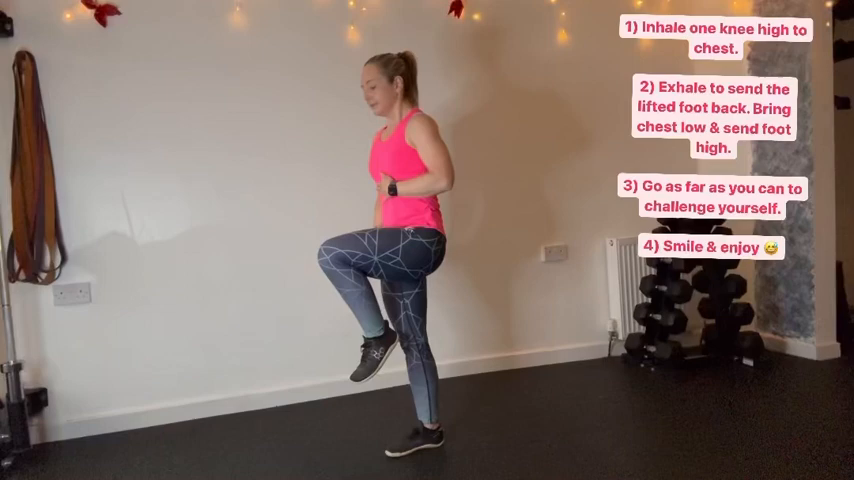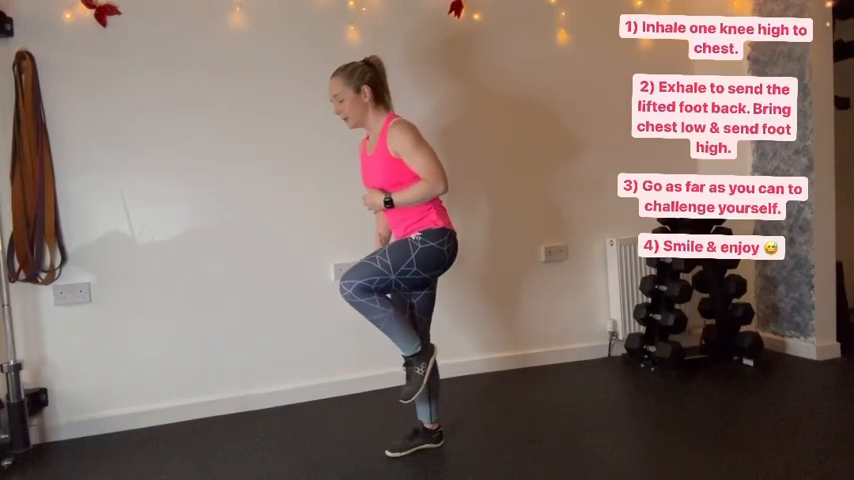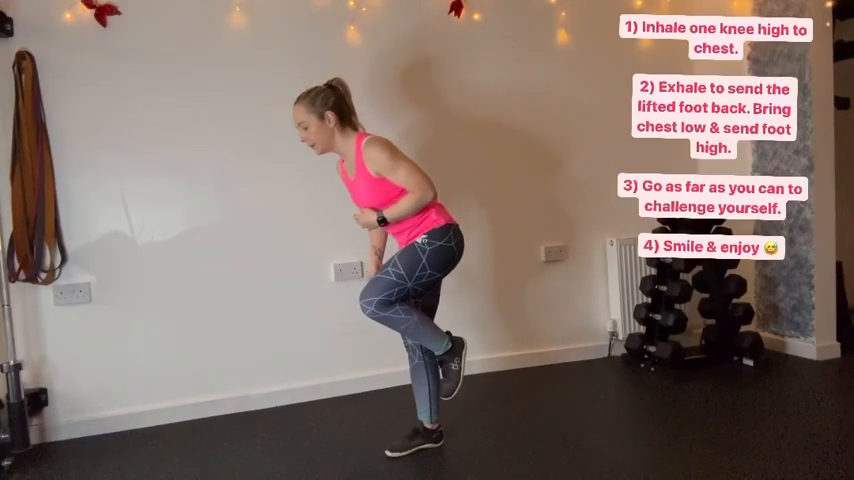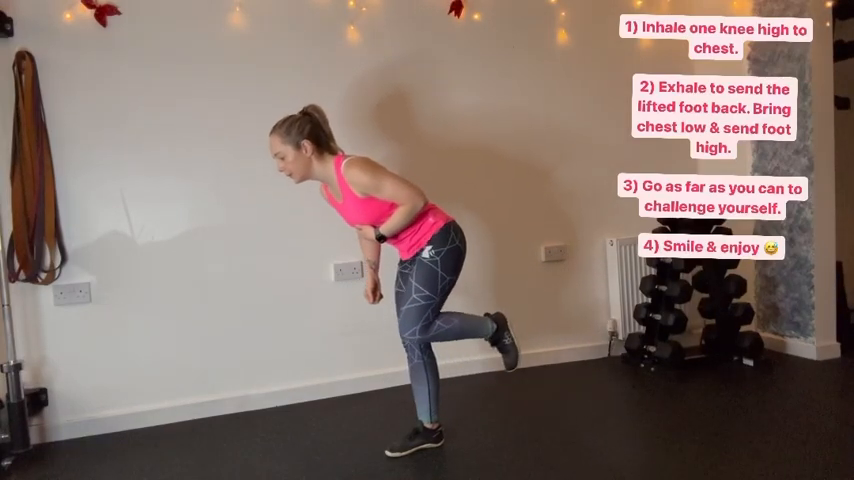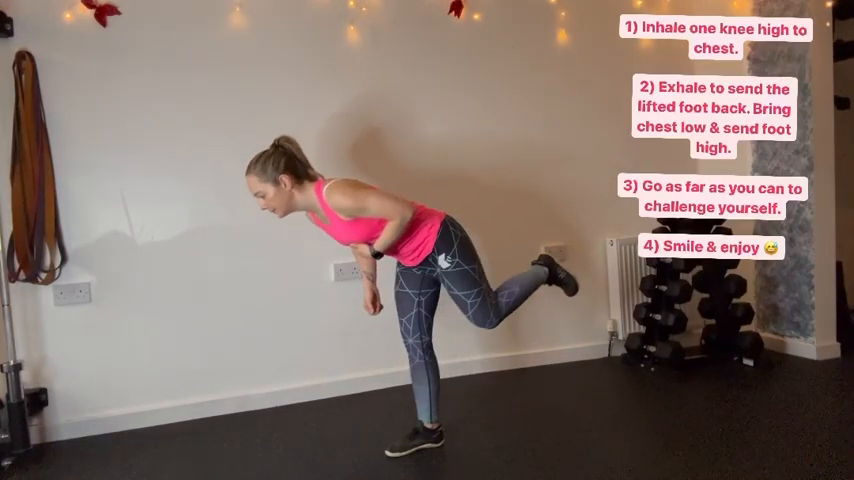
dt=1s
person 1, frame 1
left shoulder: (418, 124)
right shoulder: (381, 137)
left elbow: (443, 179)
left wrist: (393, 187)
right wrist: (372, 254)
left hip: (420, 240)
right hip: (400, 246)
left knee: (331, 254)
right knee: (412, 342)
left ankle: (377, 336)
right ankle: (429, 429)
person 1, frame 2
left shoulder: (398, 131)
right shoulder: (366, 145)
left elbow: (437, 183)
left wrist: (385, 199)
right wrist: (380, 256)
left hip: (432, 240)
right hip: (411, 246)
left knee: (353, 284)
right knee: (413, 340)
left ankle: (418, 352)
right ankle: (429, 428)
person 1, frame 3
left shoulder: (373, 149)
right shoulder: (344, 166)
left elbow: (425, 191)
left wrist: (379, 218)
right wrist: (375, 261)
left hip: (437, 239)
right hip: (417, 249)
left knee: (373, 300)
right knee: (414, 341)
left ankle: (448, 348)
right ankle: (429, 428)
person 1, frame 4
left shoulder: (354, 171)
right shoulder: (327, 188)
left elbow: (416, 200)
left wrist: (380, 233)
right wrist: (371, 273)
left hip: (439, 242)
right hip: (412, 255)
left knee: (415, 328)
right knee: (413, 343)
left ankle: (493, 328)
right ankle: (429, 428)
person 1, frame 5
left shoulder: (335, 196)
right shoulder: (313, 212)
left elbow: (404, 212)
left wrist: (377, 250)
right wrist: (369, 285)
left hip: (440, 244)
right hip: (412, 261)
left knee: (487, 315)
right knee: (415, 344)
left ankle: (545, 271)
right ankle: (430, 429)
